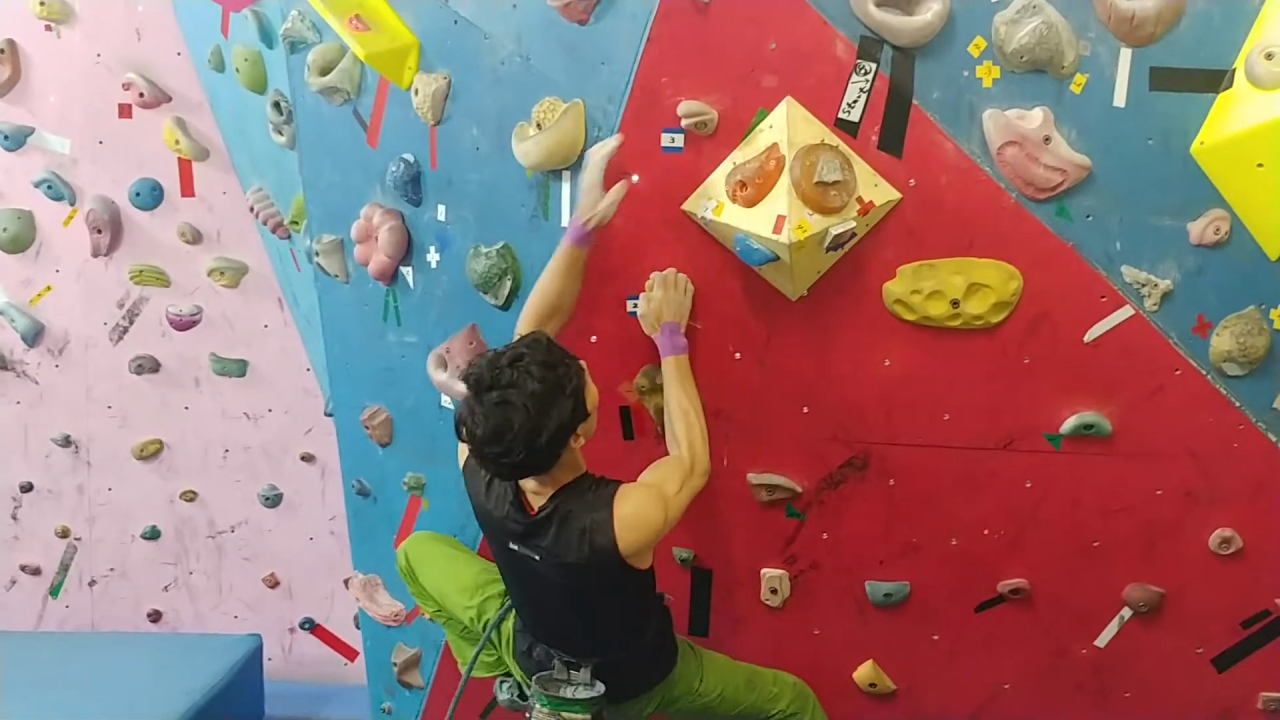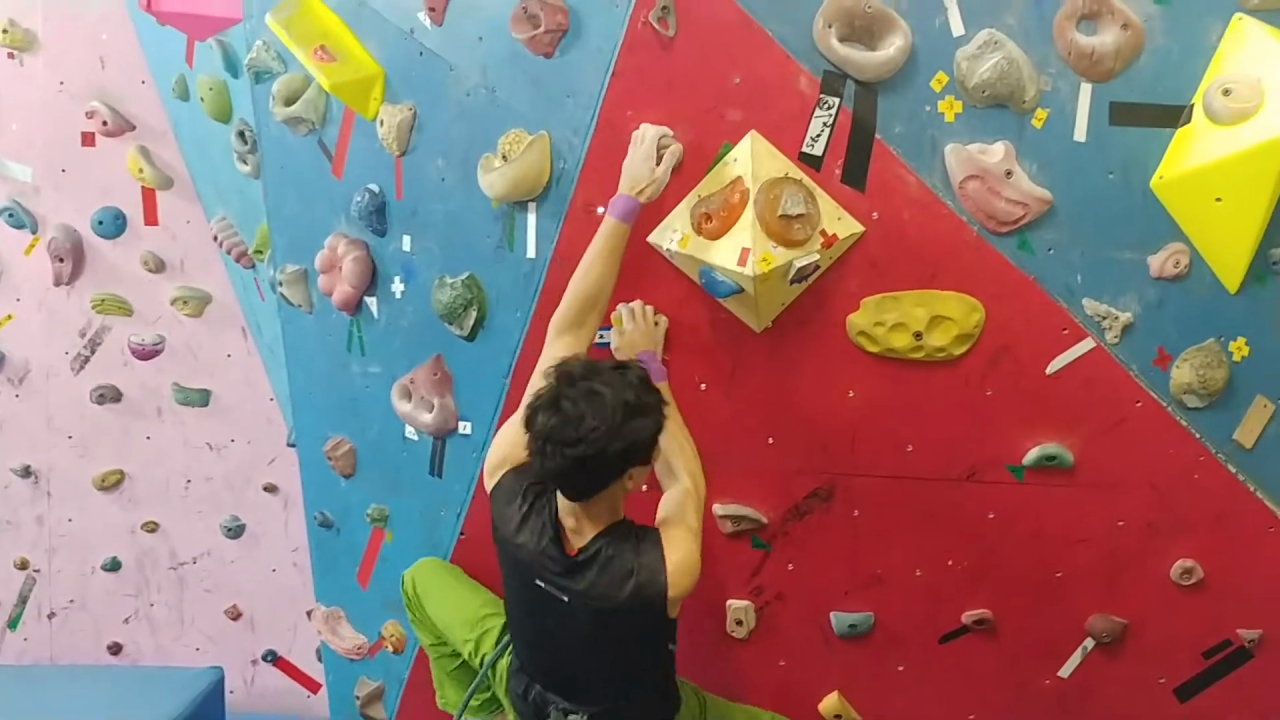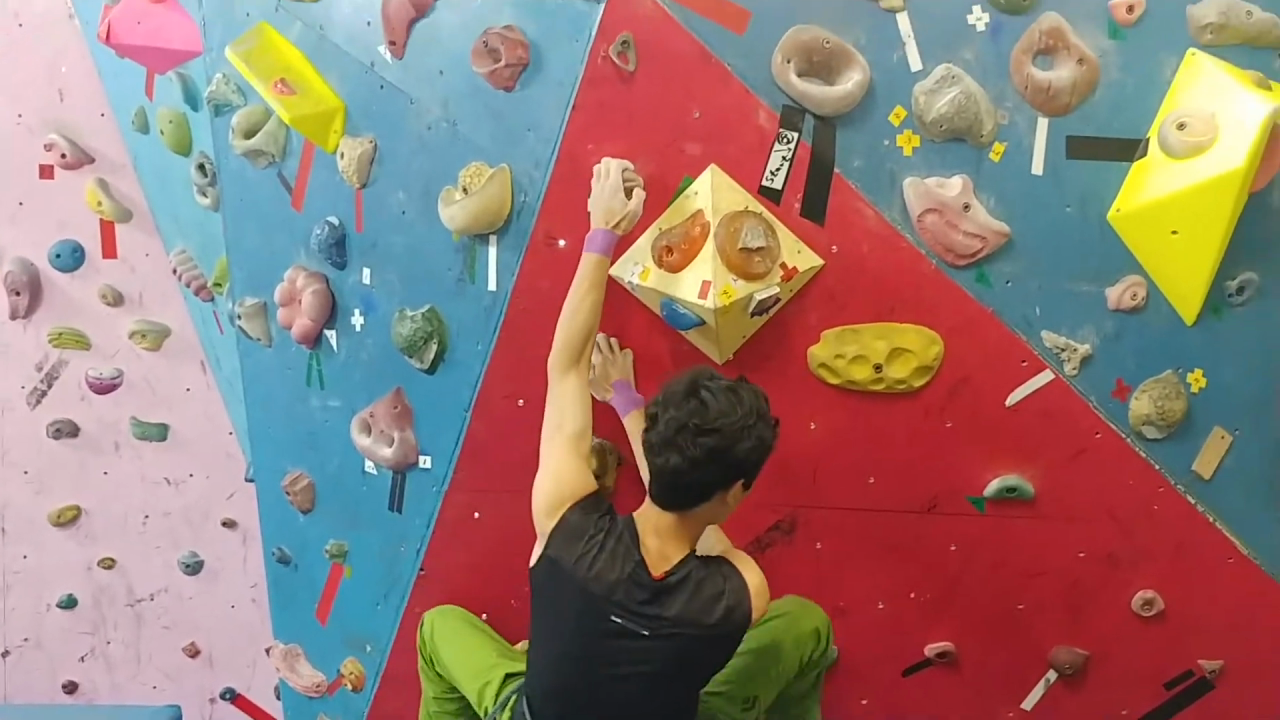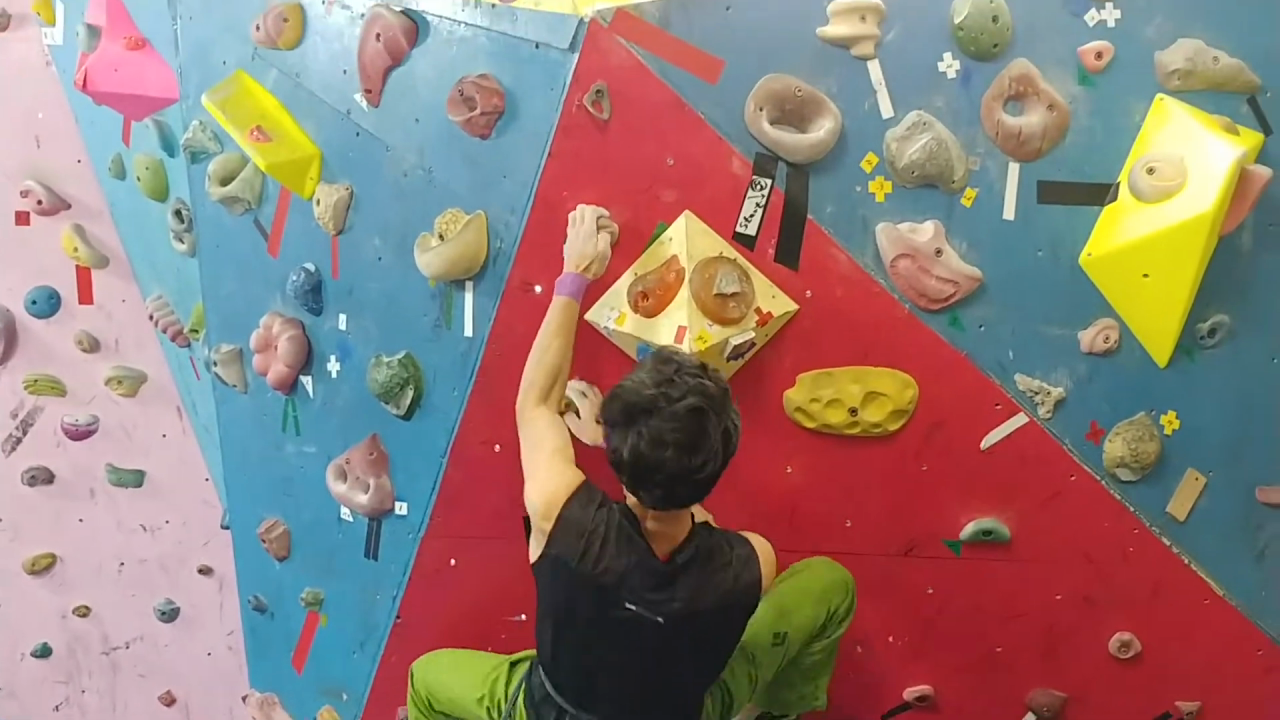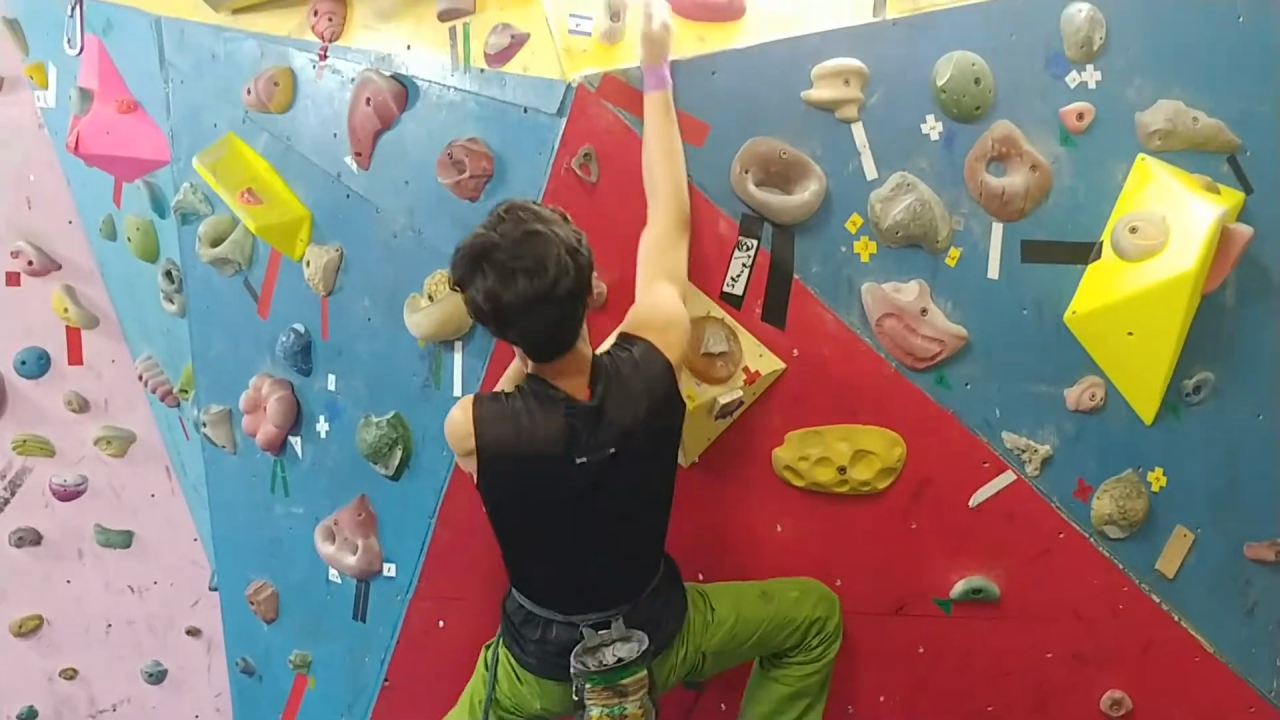
dt=0.5s
person 1, frame 1
left shoulder: (480, 470)
right shoulder: (625, 520)
left elbow: (531, 335)
right elbow: (693, 463)
left wrist: (581, 226)
right wrist: (670, 338)
left hip: (536, 663)
left knee: (417, 552)
person 1, frame 2
left shoulder: (509, 482)
right shoulder: (668, 567)
left elbow: (567, 331)
right elbow: (688, 489)
left wrist: (629, 201)
right wrist: (650, 365)
left knee: (426, 580)
person 1, frame 3
left shoulder: (565, 523)
right shoulder: (743, 594)
left elbow: (565, 367)
right elbow: (686, 501)
left wrist: (603, 232)
right wrist: (624, 397)
left knee: (441, 627)
right knee: (806, 622)
person 1, frame 4
left shoulder: (560, 510)
right shoulder: (748, 565)
left elbow: (534, 402)
left wrist: (575, 274)
right wrist: (652, 444)
right knee: (829, 584)
person 1, frame 5
left shoulder: (471, 428)
right shoulder: (652, 367)
right elbow: (671, 210)
left wrist: (524, 343)
right wrist: (655, 71)
right hip: (657, 641)
right knee: (815, 613)
